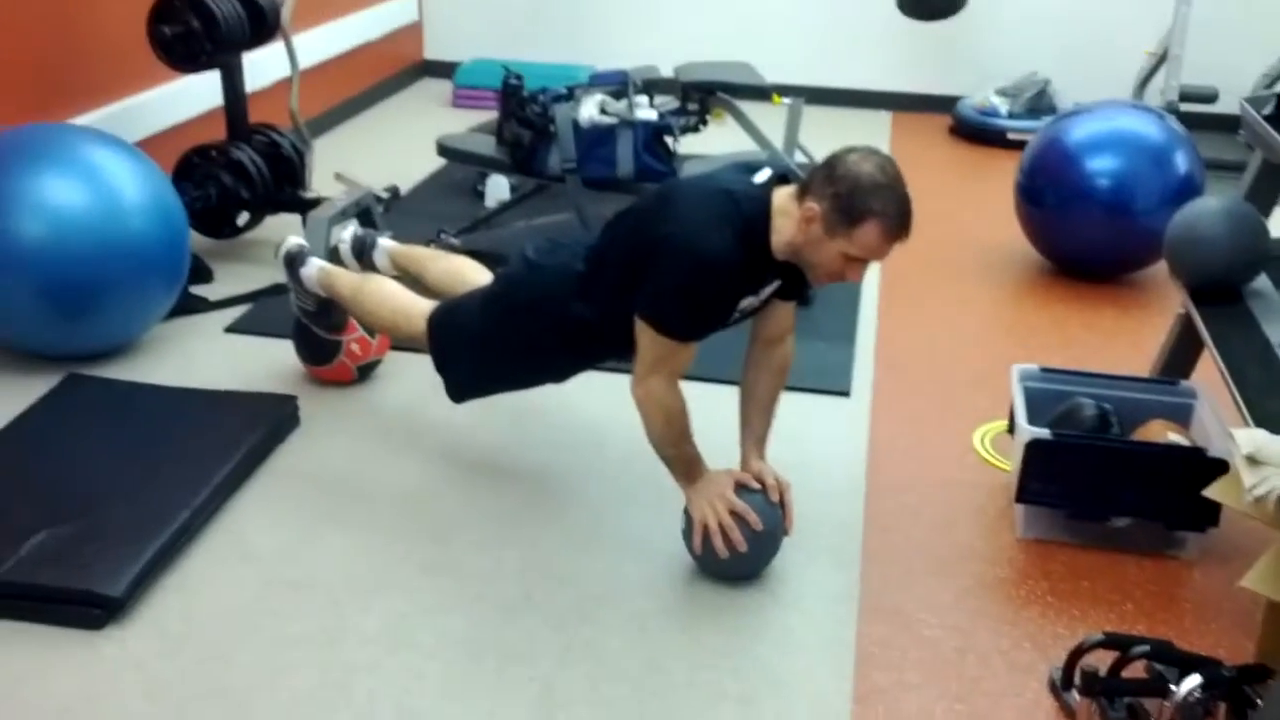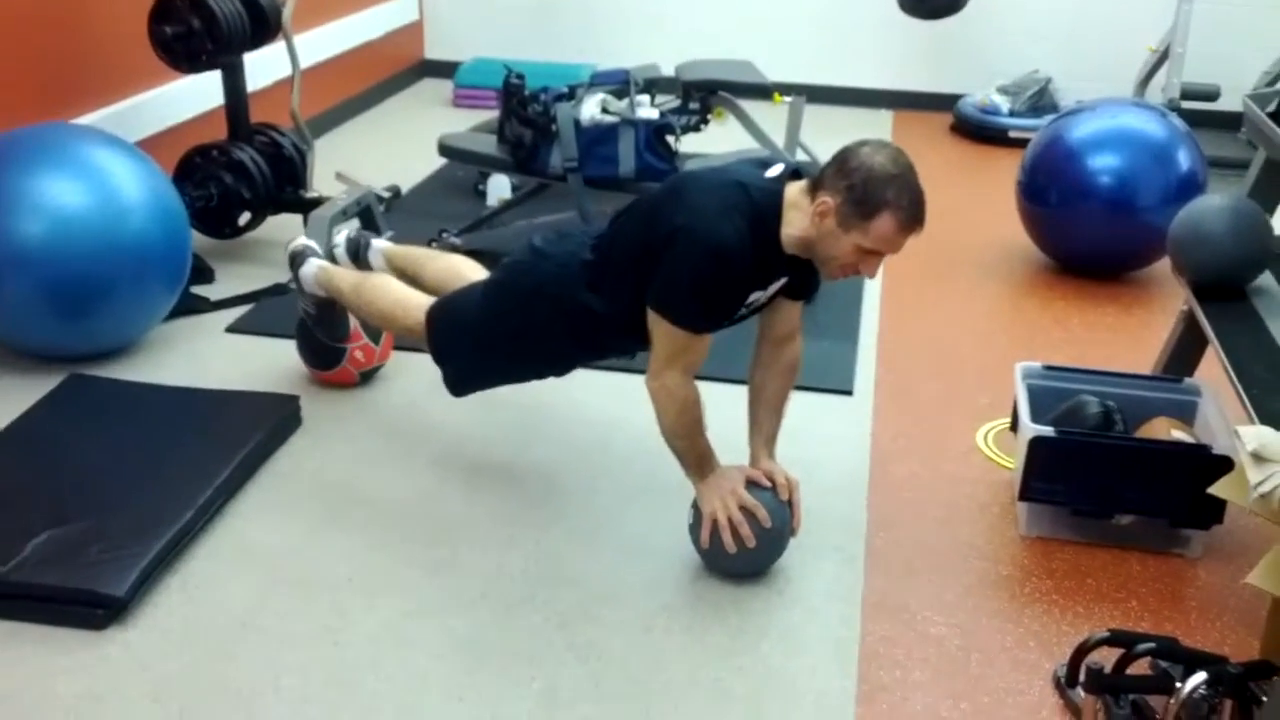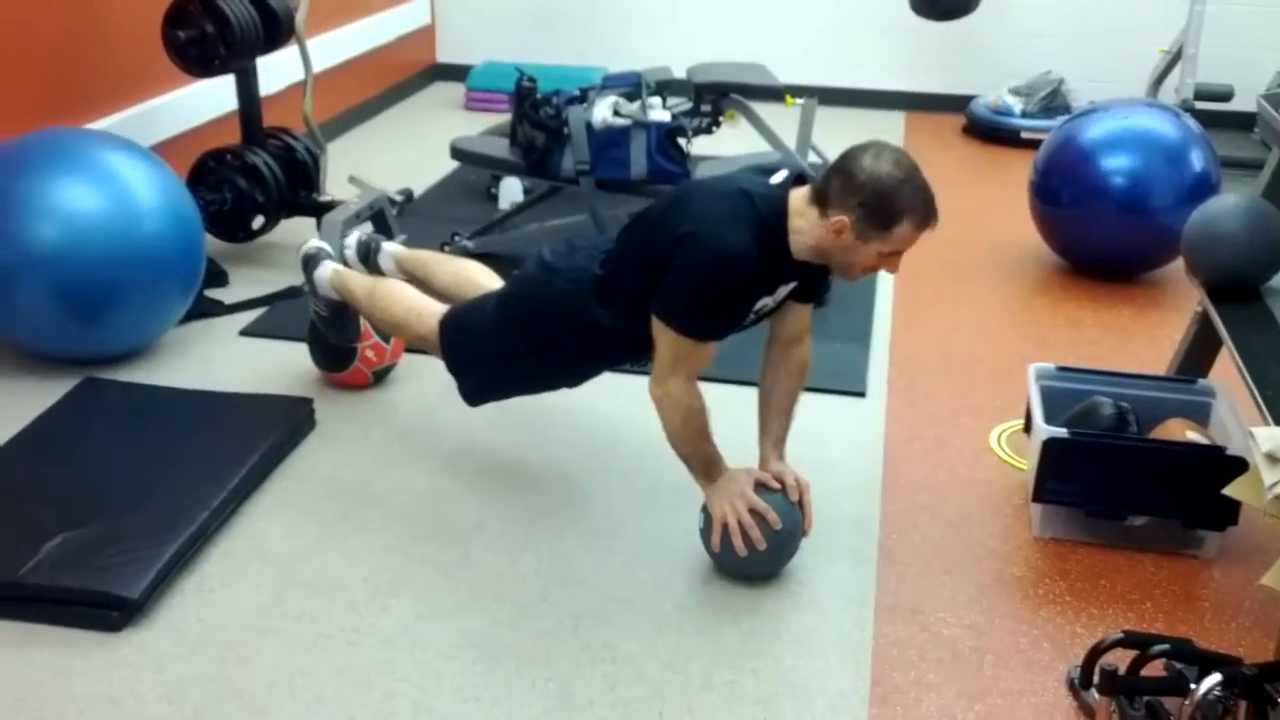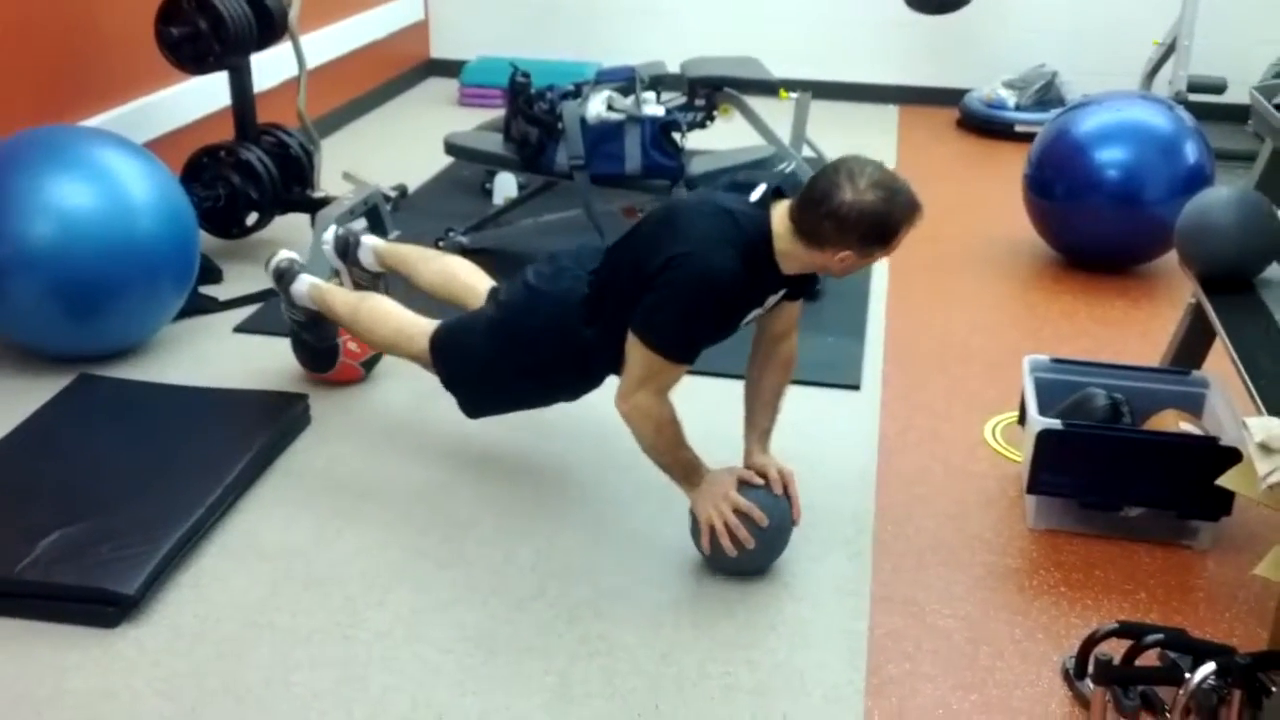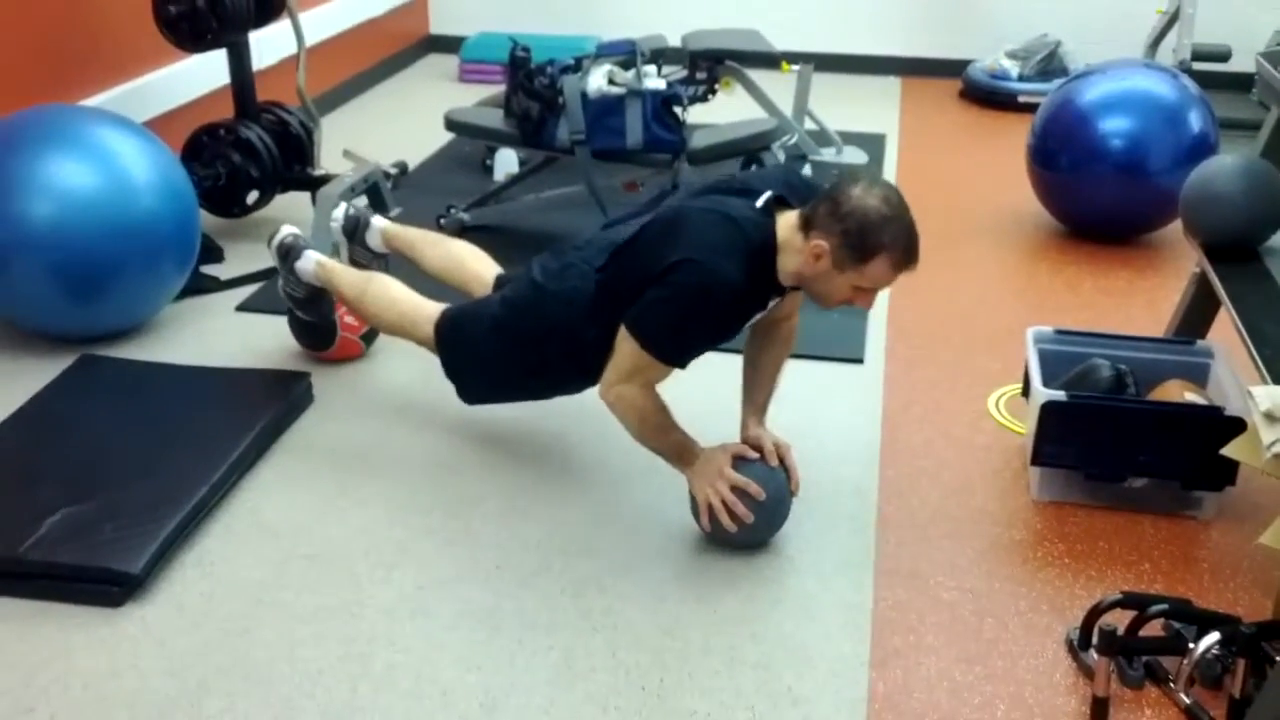
dt=1s
person 1, frame 1
left shoulder: (796, 220)
right shoulder: (705, 246)
left elbow: (773, 343)
right elbow: (653, 381)
left wrist: (754, 455)
right wrist: (696, 482)
left hip: (601, 290)
right hip: (552, 308)
left knee: (478, 289)
right knee: (432, 325)
left ankle: (374, 248)
right ankle: (315, 271)
person 1, frame 2
left shoulder: (804, 220)
right shoulder: (716, 237)
left elbow: (780, 344)
right elbow: (669, 376)
left wrist: (763, 455)
right wrist: (708, 478)
left hip: (602, 285)
right hip: (554, 300)
left knee: (476, 292)
right knee: (434, 322)
left ankle: (371, 250)
right ankle: (319, 272)
person 1, frame 3
left shoulder: (813, 222)
right shoulder: (721, 246)
left elbow: (790, 346)
right elbow: (672, 383)
left wrist: (773, 457)
right wrist: (716, 482)
left hip: (614, 292)
right hip: (566, 314)
left knee: (492, 297)
right knee: (442, 330)
left ankle: (384, 254)
right ankle: (330, 276)
person 1, frame 4
left shoulder: (794, 223)
right shoulder: (707, 268)
left elbow: (776, 341)
right elbow: (639, 397)
left wrist: (758, 448)
right wrist: (700, 484)
left hip: (594, 286)
right hip: (553, 334)
left knee: (483, 296)
right knee: (429, 343)
left ankle: (366, 250)
right ankle: (305, 288)
person 1, frame 5
left shoulder: (801, 208)
right shoulder: (709, 275)
left elbow: (776, 318)
right elbow: (622, 386)
left wrist: (754, 421)
right wrist: (694, 463)
left hip: (601, 270)
right hip: (556, 326)
left knee: (490, 283)
right knee: (431, 324)
left ankle: (372, 230)
right ankle: (307, 263)
